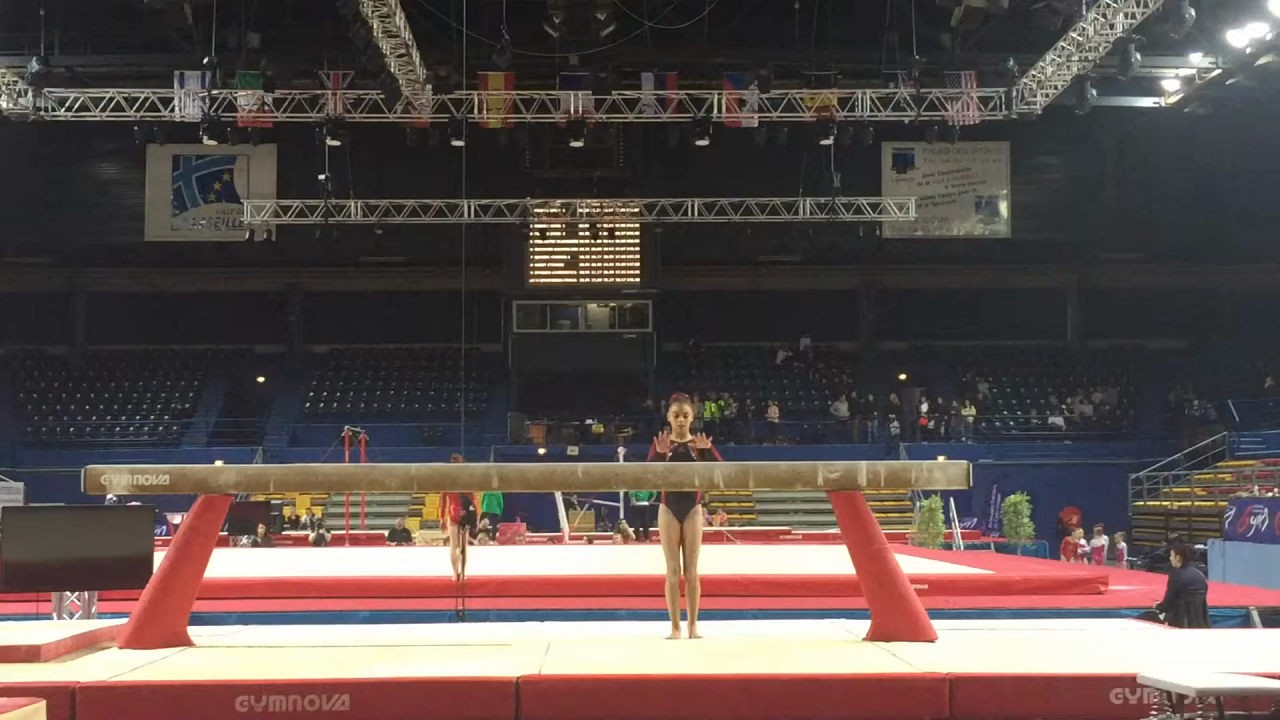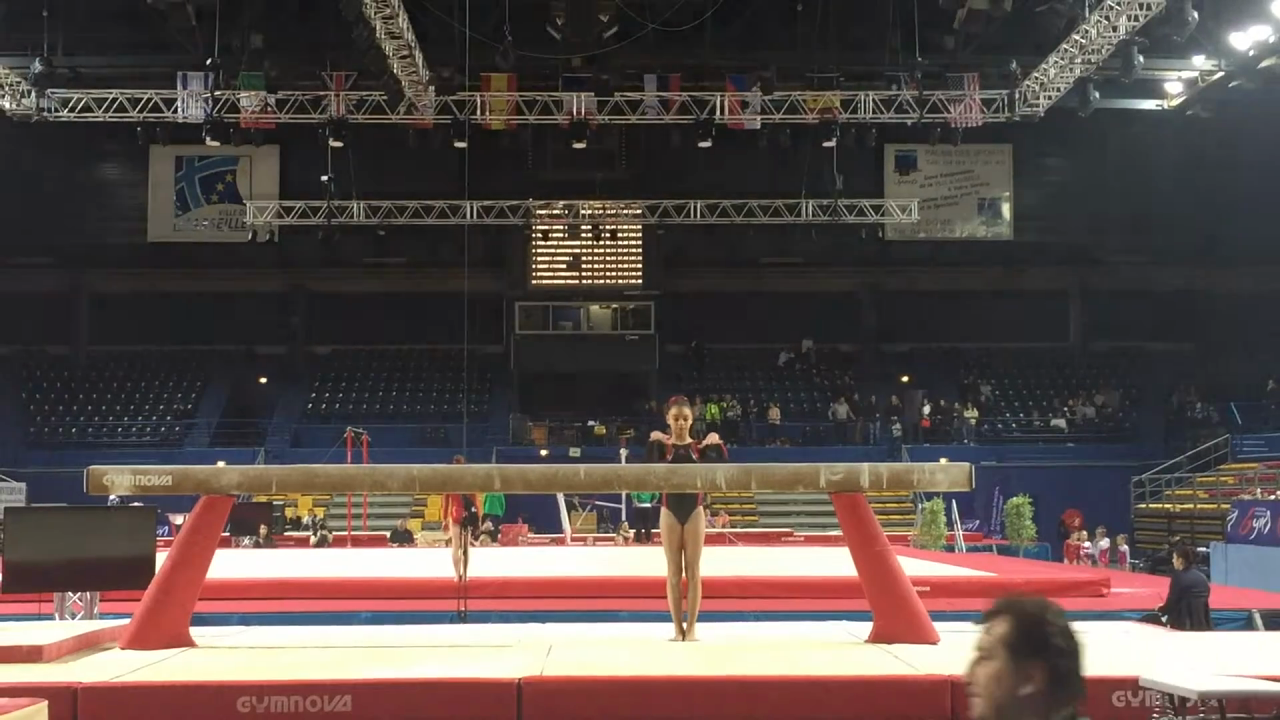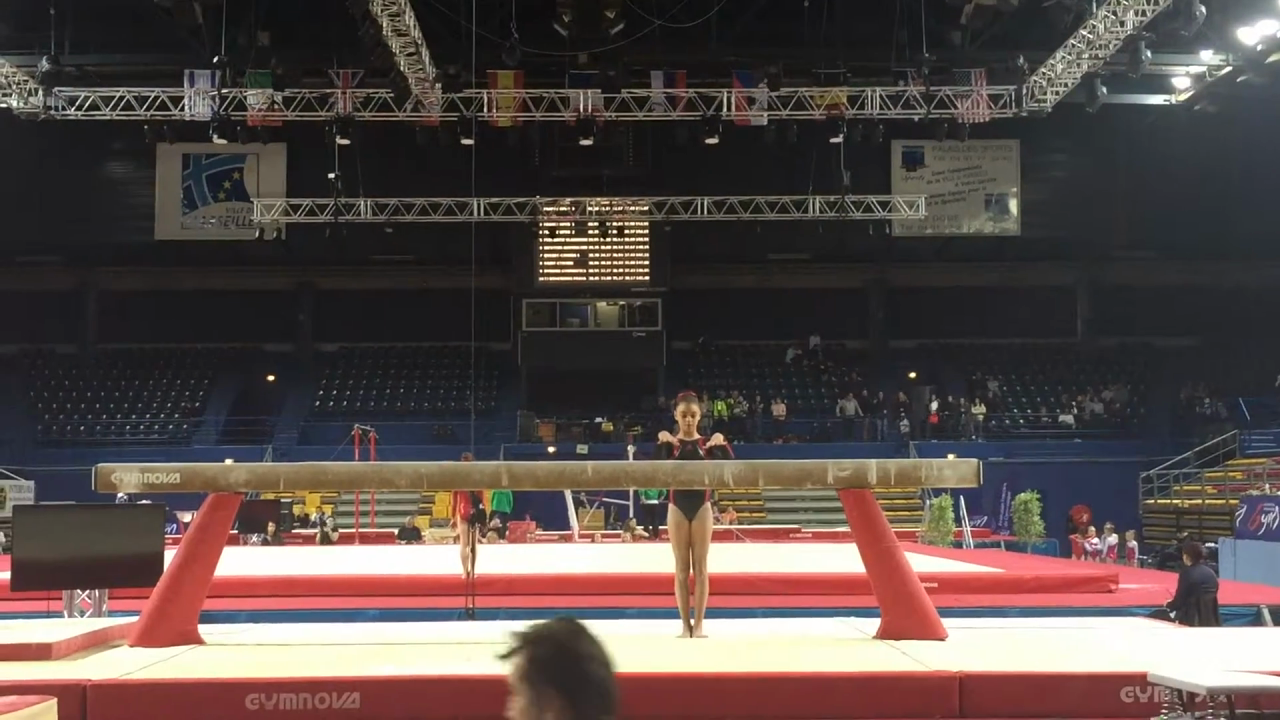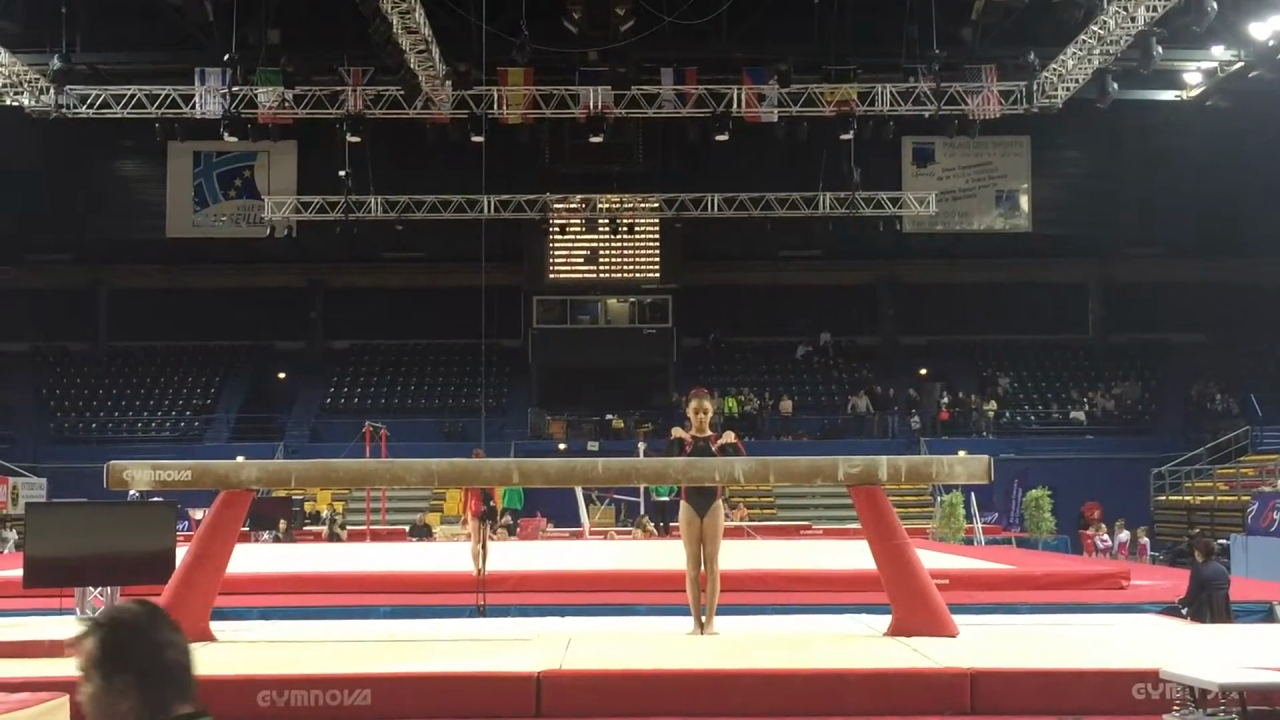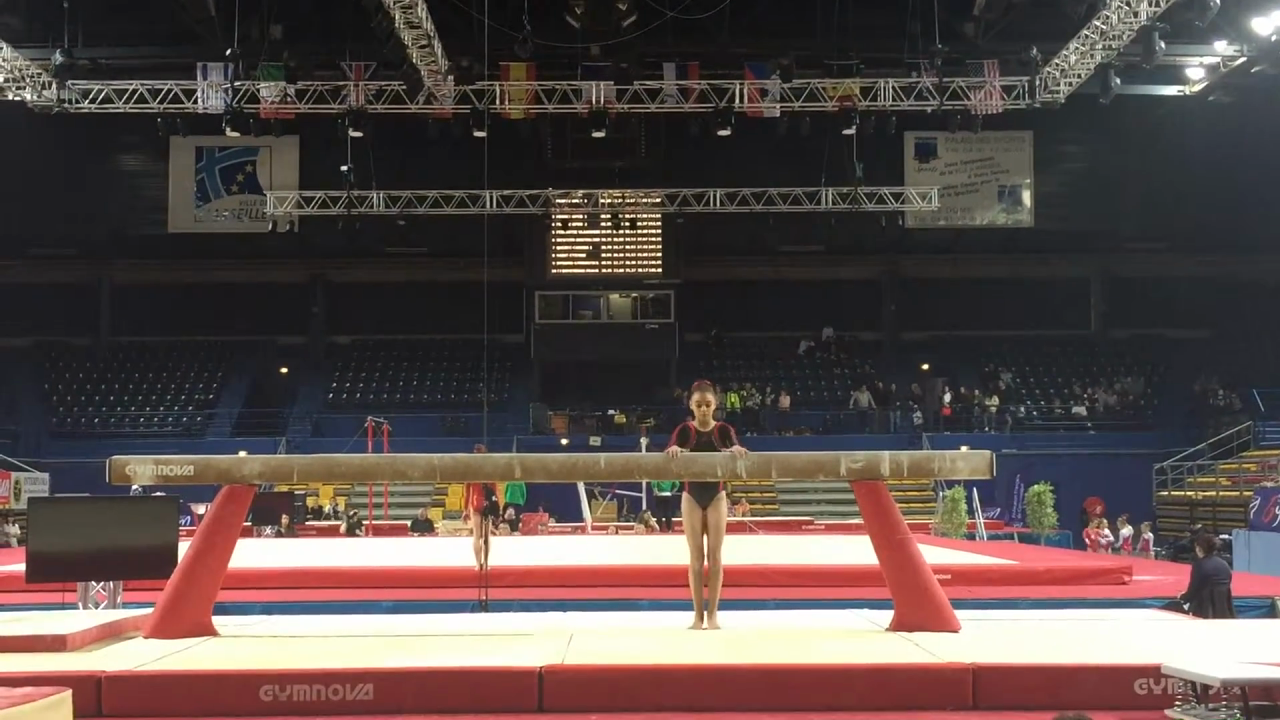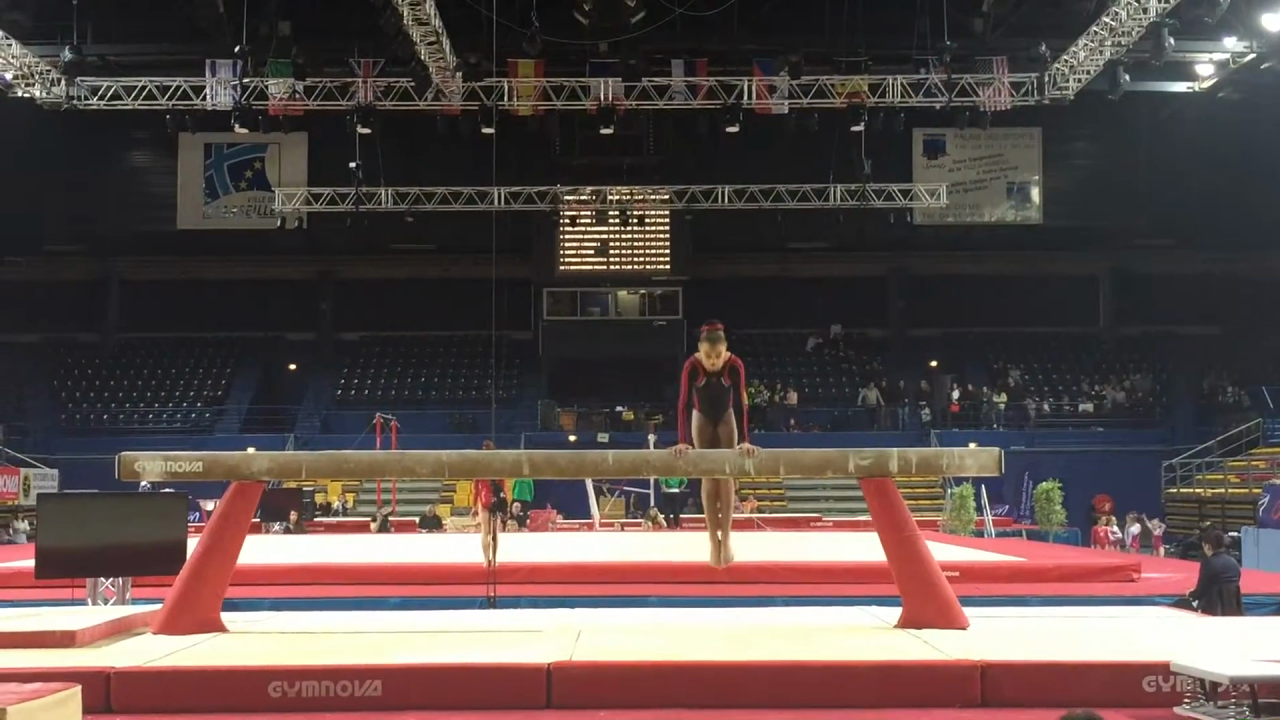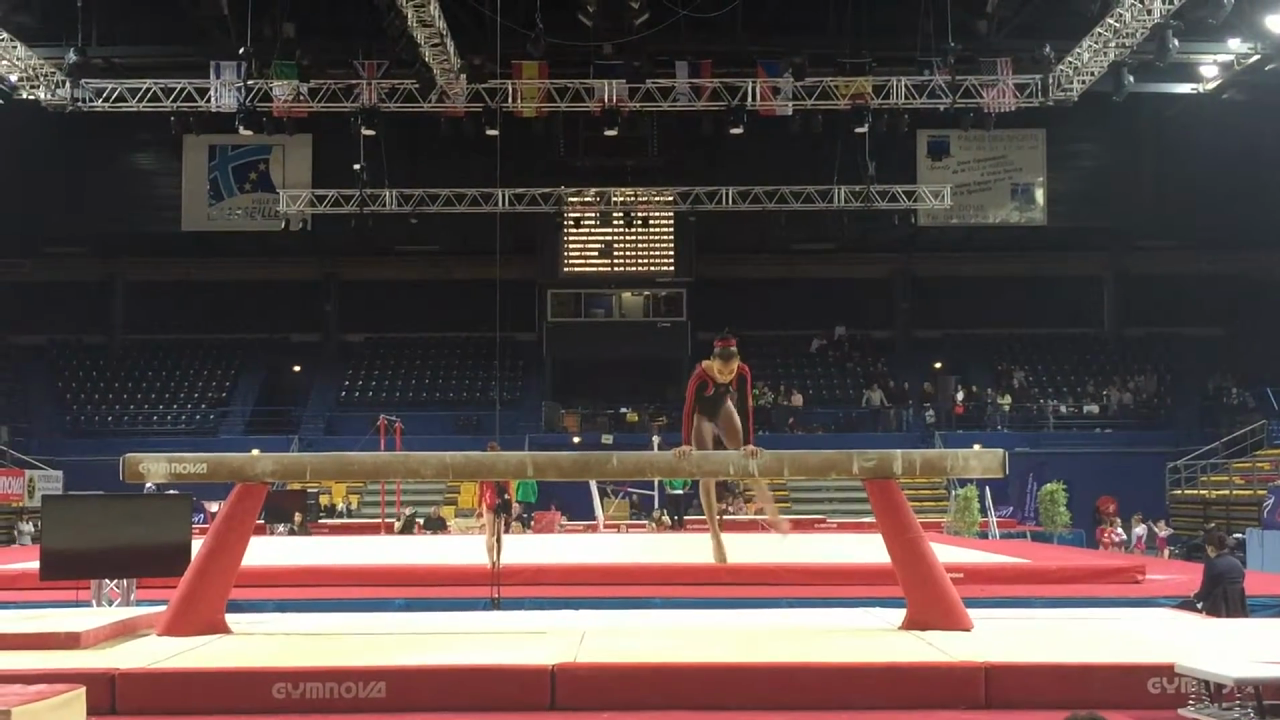
dt=0.7s
person 1, frame 1
left shoulder: (700, 444)
right shoulder: (661, 443)
left wrist: (707, 451)
right wrist: (659, 454)
left hip: (693, 510)
right hip: (668, 510)
left knee: (691, 570)
right knee: (672, 569)
left ankle: (692, 624)
right ankle: (675, 626)
person 1, frame 2
left shoulder: (700, 446)
right shoulder: (662, 446)
left elbow: (722, 465)
right elbow: (649, 465)
left wrist: (717, 443)
right wrist: (653, 442)
left hip: (694, 511)
right hip: (670, 512)
left knee: (693, 571)
right knee: (674, 572)
left ankle: (691, 627)
right ankle: (678, 627)
person 1, frame 3
left shoulder: (708, 443)
right shoulder: (670, 443)
left wrist: (722, 444)
right wrist: (661, 443)
left hip: (702, 508)
right hip: (678, 509)
left knee: (700, 568)
right knee: (682, 569)
left ankle: (698, 625)
right ankle: (686, 625)
person 1, frame 4
left shoulder: (720, 440)
right shoulder: (682, 439)
left wrist: (733, 440)
right wrist: (673, 438)
left hip: (713, 505)
right hip: (689, 505)
left knee: (712, 564)
right knee: (693, 565)
left ankle: (710, 621)
right ankle: (696, 622)
person 1, frame 5
left shoulder: (723, 429)
right shoulder: (685, 430)
left elbow: (735, 448)
right elbow: (673, 449)
left wrist: (737, 449)
right wrist: (672, 448)
left hip: (716, 497)
right hip: (692, 497)
left knee: (714, 556)
right knee: (697, 557)
left ankle: (712, 614)
right ankle: (698, 614)
person 1, frame 6
left shoulder: (735, 365)
right shoulder: (691, 366)
left elbow: (740, 402)
right elbow: (684, 403)
left wrist: (744, 441)
right wrist: (683, 441)
left hip: (726, 417)
right hip: (701, 417)
left knee: (726, 475)
right knee: (708, 477)
left ankle: (726, 538)
right ankle: (713, 540)
person 1, frame 7
left shoulder: (743, 372)
right shoulder: (699, 376)
left elbow: (746, 408)
right elbow: (689, 410)
left wrist: (749, 443)
right wrist: (687, 444)
left hip: (723, 407)
right hip: (702, 413)
left knee: (748, 457)
left ankle: (771, 511)
right ankle: (715, 536)
